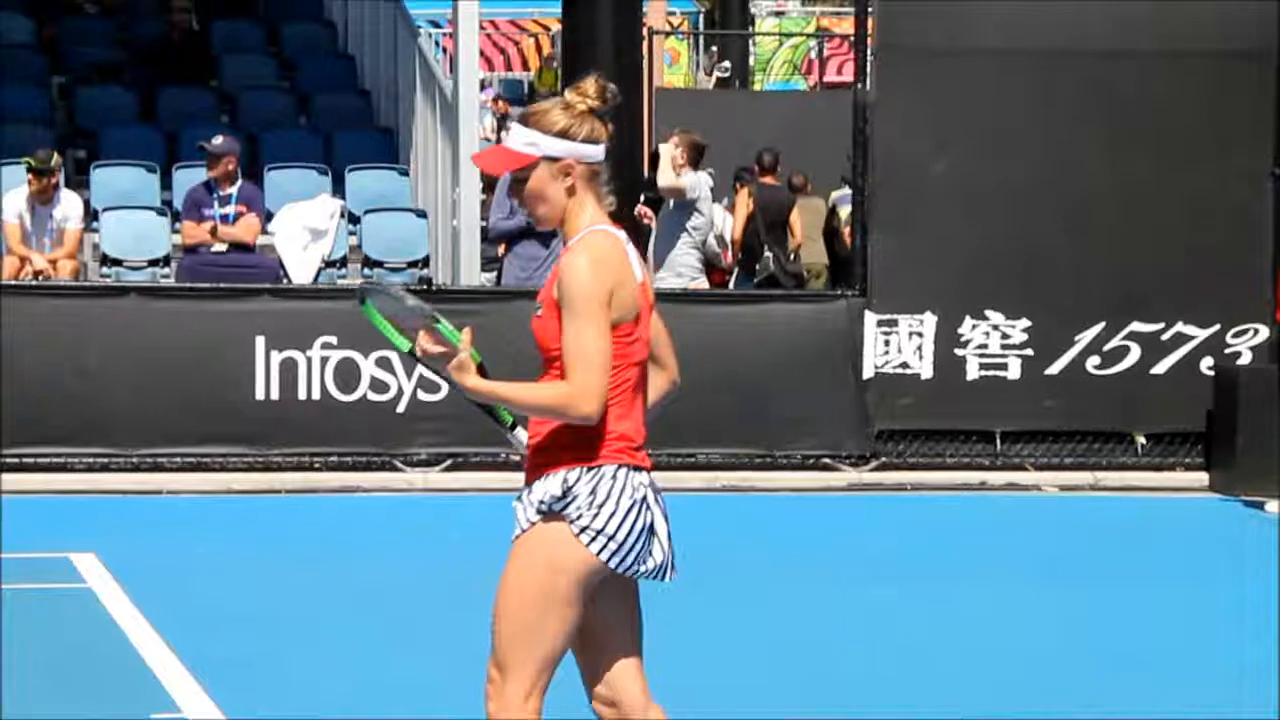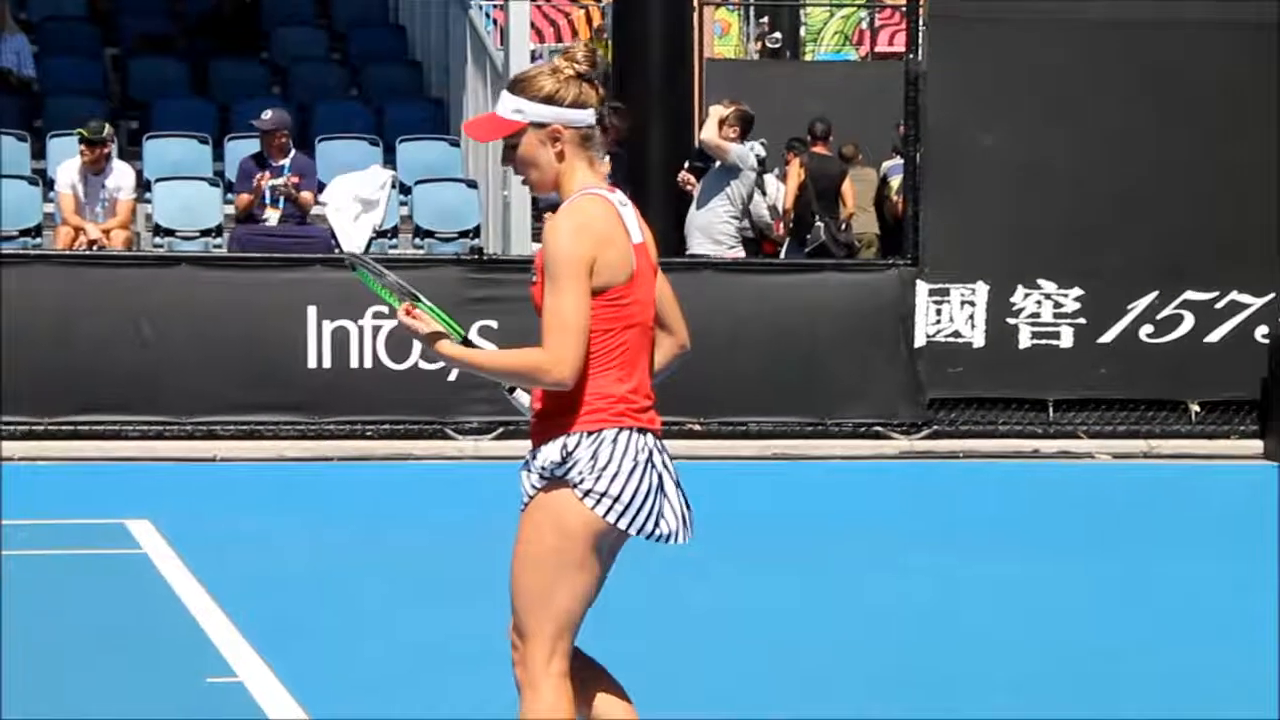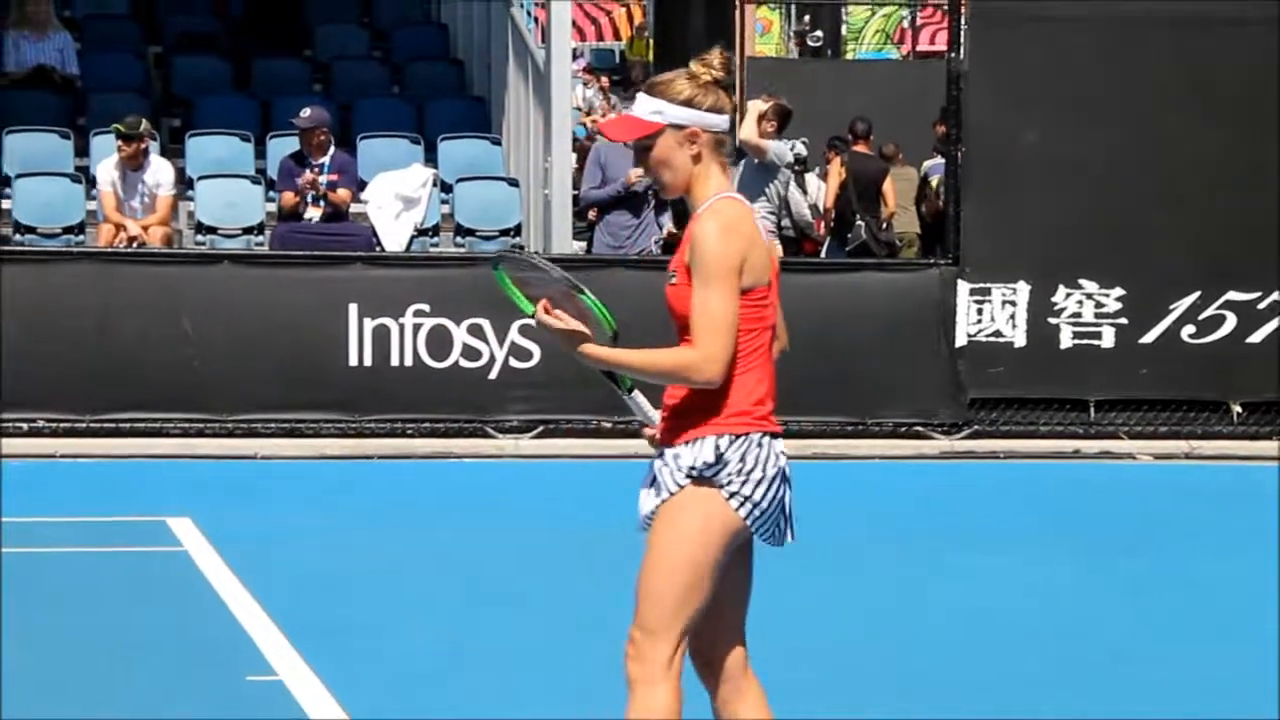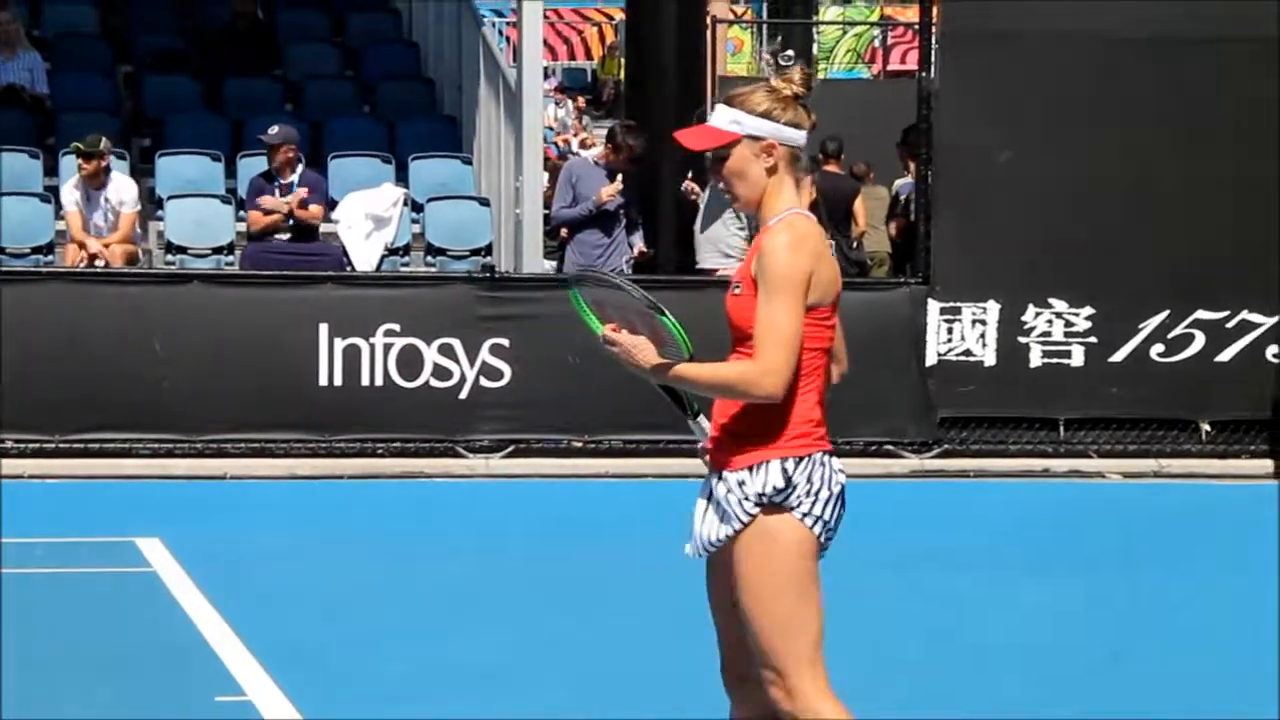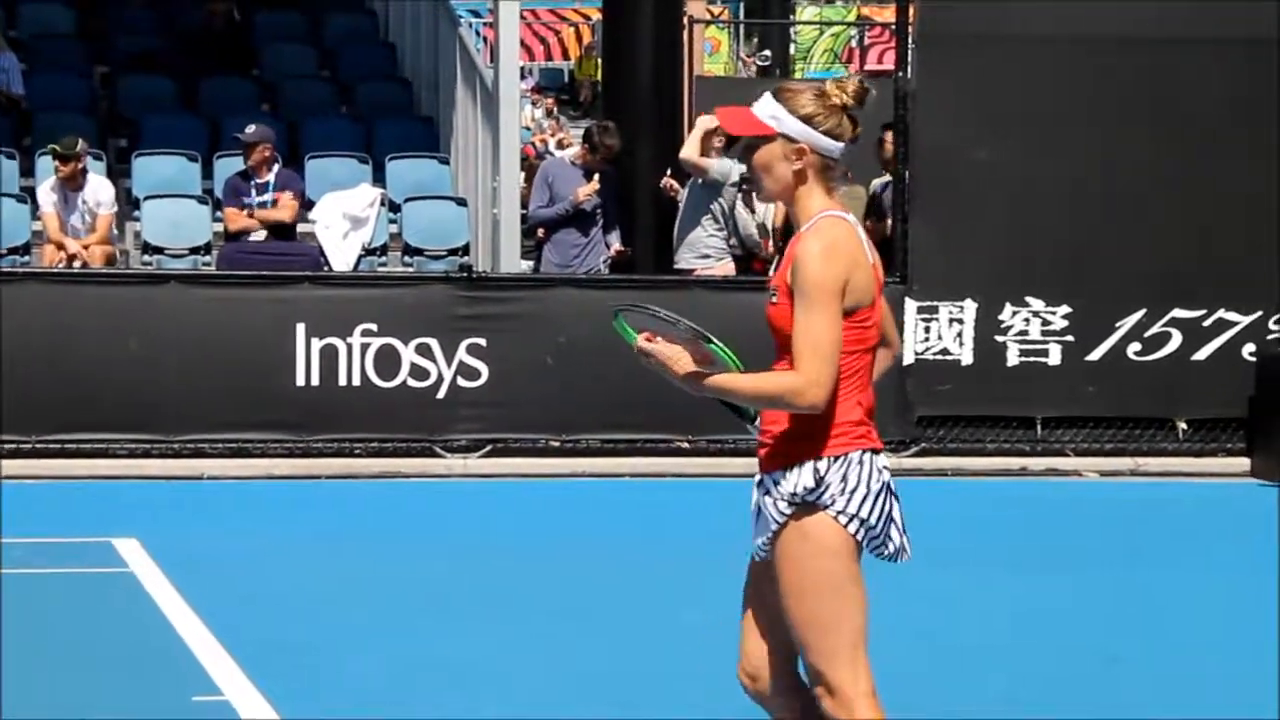
dt=0.5s
person 1, frame 1
left shoulder: (584, 261)
right shoulder: (616, 251)
left elbow: (584, 399)
right elbow: (663, 373)
left wrist: (472, 382)
right wrist: (613, 429)
left hip: (578, 493)
right hip: (610, 489)
person 1, frame 2
left shoulder: (572, 225)
right shoulder: (622, 214)
left elbow: (559, 366)
right elbow: (674, 337)
left wrist: (452, 350)
left hip: (583, 455)
right hip: (621, 448)
left knee: (537, 663)
right knee: (551, 654)
person 1, frame 3
left shoulder: (715, 226)
right shoulder: (734, 220)
left elbow: (706, 363)
right elbow: (774, 340)
left wrist: (594, 351)
left hip: (716, 458)
right hip: (722, 455)
left knee: (649, 656)
right knee: (721, 661)
person 1, frame 4
left shoulder: (787, 240)
right shoulder: (790, 238)
left elbow: (768, 377)
right elbow: (834, 364)
left wrist: (658, 366)
left hip: (774, 481)
right hip: (751, 479)
person 1, frame 5
left shoulder: (818, 246)
right shoulder: (839, 236)
left elbow: (810, 387)
right elbow: (885, 346)
left wrist: (696, 376)
left hip: (818, 478)
right hip: (810, 476)
